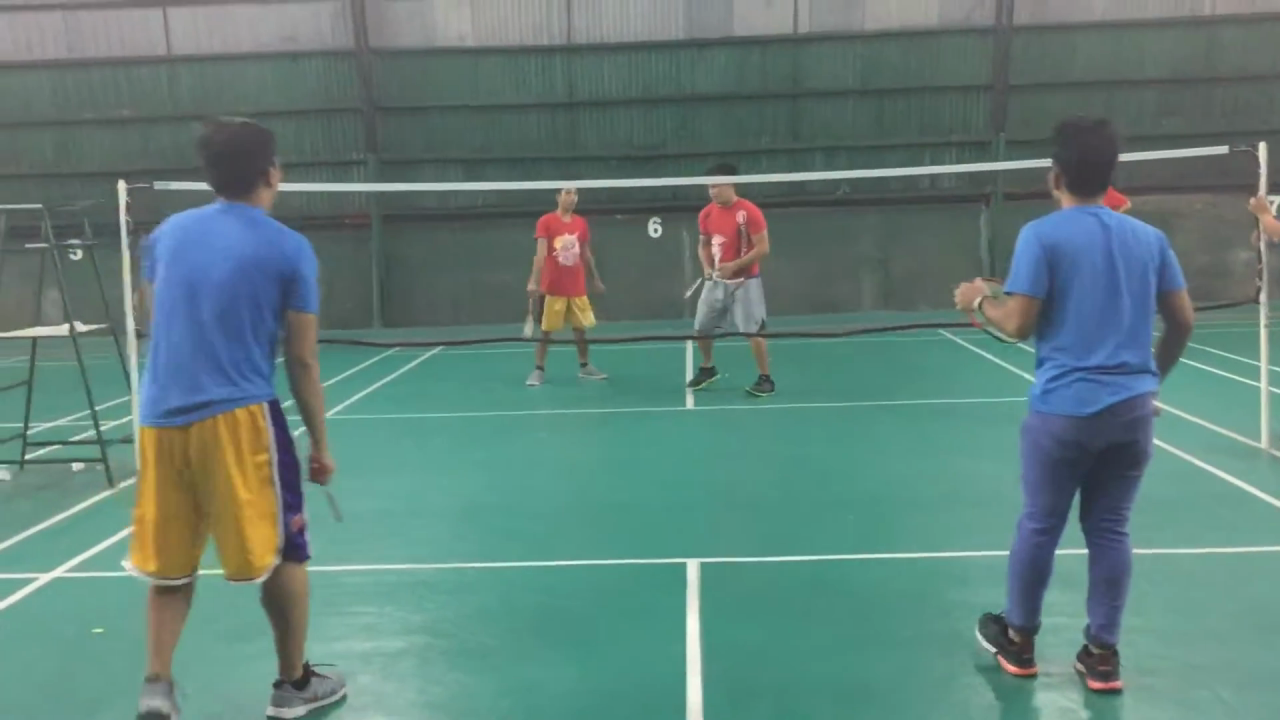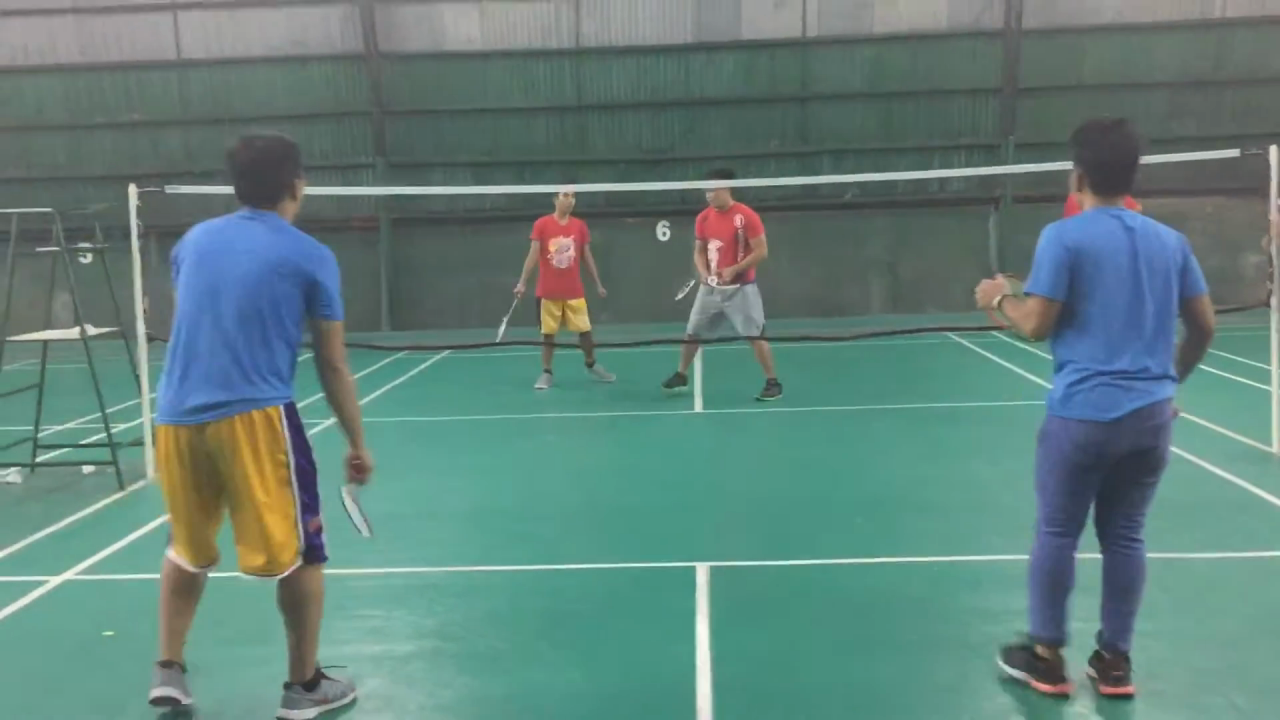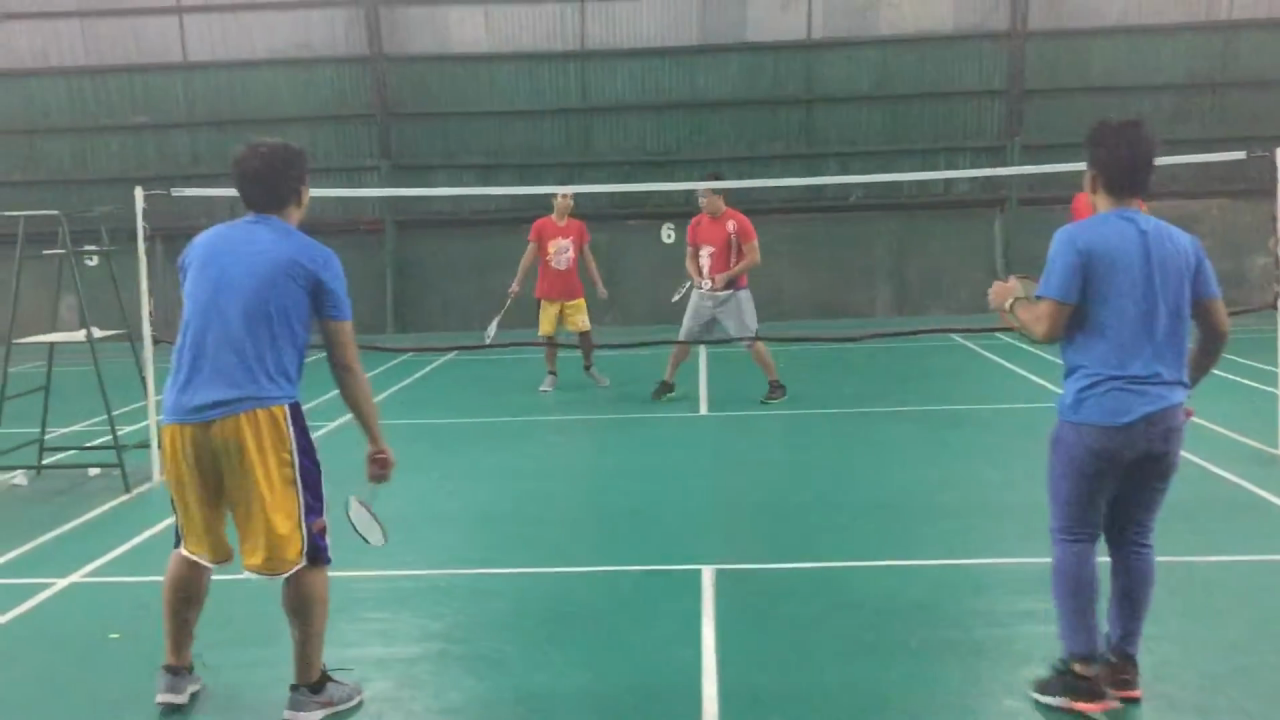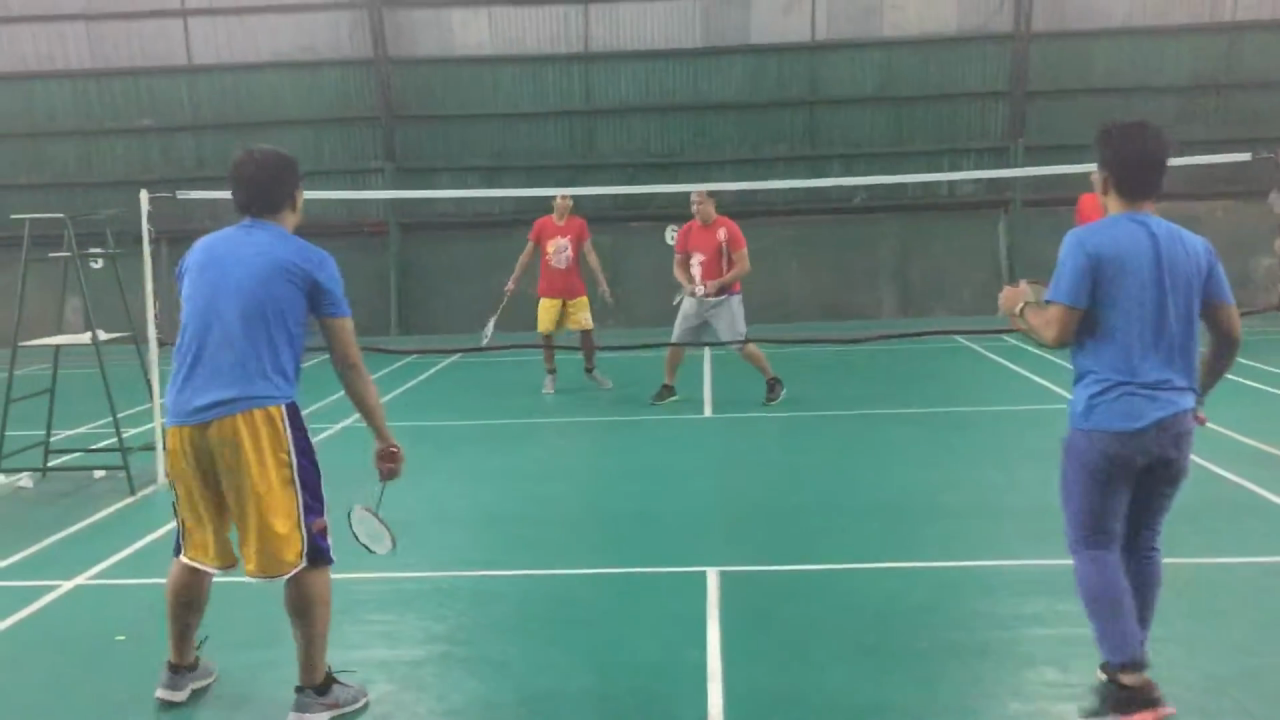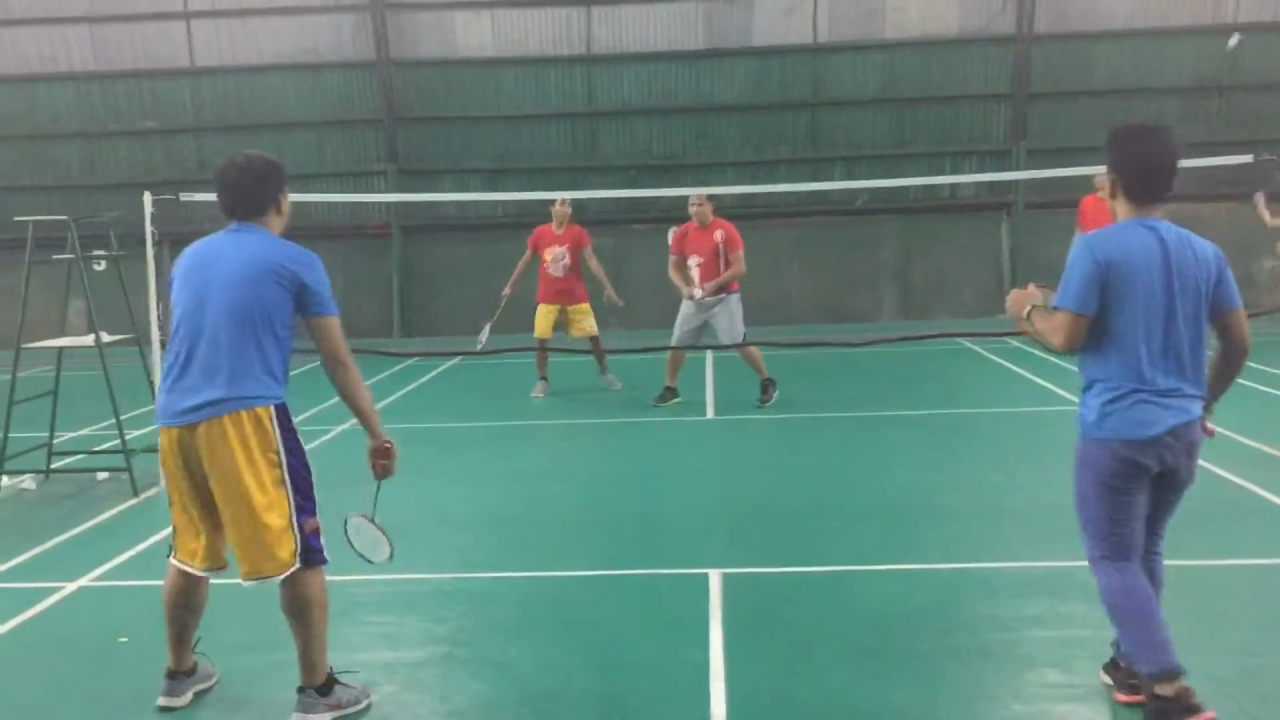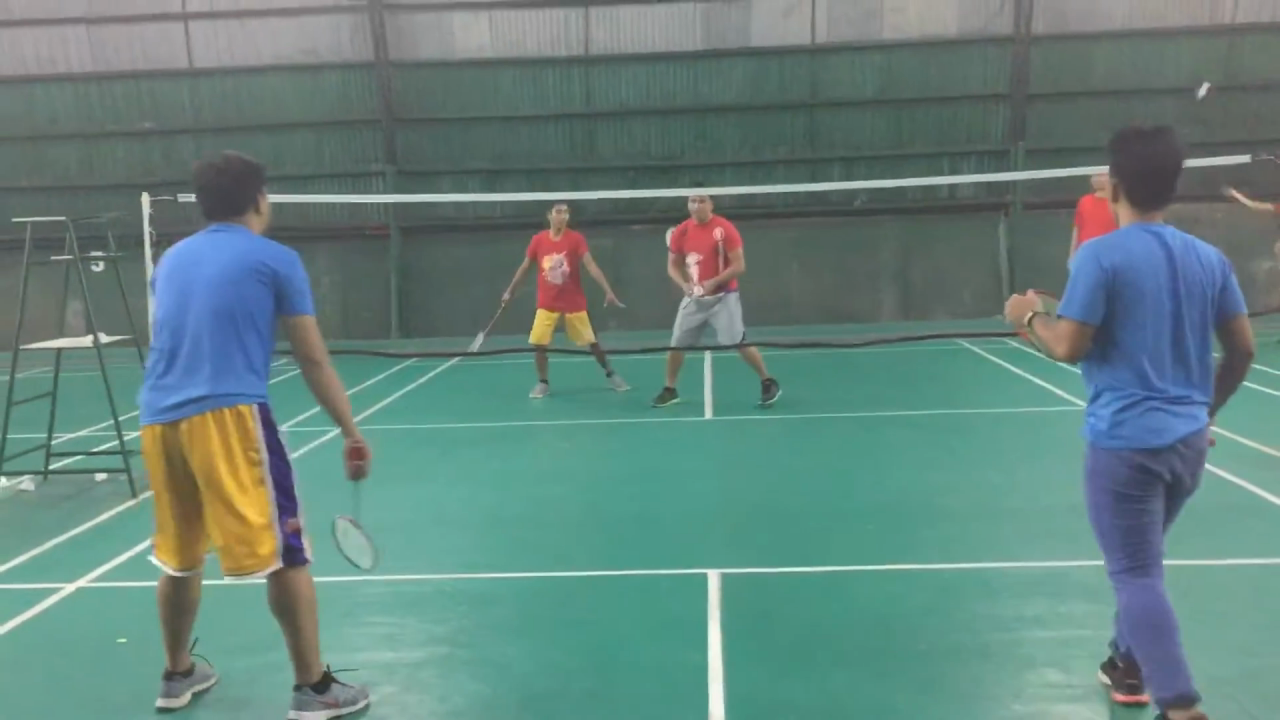
dt=0.1s
person 1, frame 1
left shoulder: (1042, 234)
right shoulder: (1149, 238)
left elbow: (1019, 323)
right elbow: (1182, 322)
left wrist: (979, 300)
right wrist: (1150, 378)
left hip: (1063, 408)
right hip: (1132, 407)
left knee: (1039, 526)
right knee: (1109, 529)
left ankle: (1017, 638)
right ankle: (1102, 652)
person 1, frame 2
left shoulder: (1064, 236)
right shoulder: (1170, 241)
left elbow: (1038, 324)
right elbow: (1203, 327)
left wrist: (999, 298)
left hip: (1082, 413)
right hip: (1151, 412)
left knee: (1056, 532)
right knee: (1124, 536)
left ankle: (1046, 656)
right ankle: (1114, 658)
person 1, frame 3
left shoulder: (1077, 239)
right shoulder: (1184, 244)
left elbow: (1047, 327)
right elbow: (1217, 330)
left wrist: (1011, 300)
right wrist: (1182, 386)
left hip: (1095, 418)
right hip: (1162, 418)
left knee: (1074, 540)
right knee: (1133, 542)
left ankle: (1084, 671)
right ankle: (1120, 664)
person 1, frame 4
left shoulder: (1087, 242)
right shoulder: (1196, 247)
left elbow: (1057, 332)
right elbow: (1230, 335)
left wrist: (1021, 305)
right wrist: (1195, 393)
left hip: (1106, 423)
right hip: (1172, 422)
left knee: (1093, 549)
right knee: (1141, 545)
right ankle: (1128, 667)
person 1, frame 5
left shoulder: (1096, 248)
right shoulder: (1206, 253)
left elbow: (1065, 339)
right elbow: (1239, 343)
left wrist: (1029, 310)
right wrist: (1204, 403)
left hip: (1117, 432)
right hip: (1181, 430)
left knee: (1116, 563)
right knee: (1142, 553)
right ankle: (1131, 665)
person 1, frame 6
left shoulder: (1100, 255)
right shoulder: (1210, 258)
left elbow: (1069, 348)
right elbow: (1243, 349)
left wrist: (1029, 316)
left hip: (1125, 440)
right hip: (1187, 437)
left knee: (1133, 575)
right knee: (1144, 557)
right ankle: (1130, 664)
person 2, frame 1
left shoulder: (167, 233)
right shoulder: (288, 250)
right elbow: (301, 360)
right wrist: (320, 441)
left hip: (160, 419)
right hip: (239, 416)
left knee: (169, 566)
right knee: (283, 551)
person 2, frame 2
left shoulder: (194, 241)
right shoulder: (311, 257)
right elbow: (333, 365)
right wrist: (356, 444)
left hip: (176, 417)
right hip: (255, 417)
left knee: (188, 551)
right knee: (300, 551)
left ankle: (168, 670)
person 2, frame 3
left shoulder: (200, 246)
right shoulder: (315, 260)
right elbow: (346, 364)
right wrist: (376, 440)
left hip: (182, 417)
right hip: (260, 416)
left knee: (193, 547)
right knee: (304, 553)
left ankle: (176, 670)
person 2, frame 4
left shoulder: (199, 252)
right shoulder: (311, 262)
right elbow: (349, 362)
right wrist: (384, 437)
left hip: (184, 419)
right hip: (259, 418)
left knee: (195, 551)
right knee: (306, 554)
left ankle: (180, 669)
person 2, frame 5
left shoulder: (189, 258)
right shoulder: (296, 262)
right elbow: (338, 360)
right wrist: (376, 434)
left hip: (175, 422)
right hip: (246, 417)
left knee: (193, 553)
right knee: (300, 555)
left ankle: (179, 673)
person 2, frame 6
left shoulder: (171, 259)
right shoulder: (276, 260)
right elbow: (313, 359)
right wrist: (352, 434)
left hip: (159, 421)
right hip: (228, 416)
left knee: (179, 552)
right knee: (283, 553)
left ankle: (177, 673)
person 3, frame 1
left shoulder: (749, 212)
right shoulder: (706, 213)
left elbow: (763, 248)
left wrist: (735, 265)
right wrist: (706, 266)
left hip: (744, 281)
right hip: (715, 281)
left knee: (751, 331)
right knee: (701, 327)
left ankle: (765, 378)
right ankle: (707, 368)
person 3, frame 2
left shoulder: (747, 216)
right shoulder: (703, 218)
left elbow: (762, 252)
right elbow: (699, 251)
left wrist: (734, 270)
right wrist: (703, 272)
left hip: (741, 287)
right hip: (712, 287)
left knee: (755, 335)
right knee: (692, 332)
left ankle: (773, 382)
right ankle: (681, 375)
person 3, frame 3
left shoulder: (739, 222)
right shoulder: (696, 224)
left elbow: (754, 258)
right elbow: (691, 257)
left wrist: (727, 276)
right wrist: (696, 277)
left hip: (733, 292)
right hip: (704, 293)
left knee: (750, 340)
right knee: (684, 338)
left ankle: (775, 384)
right ankle: (667, 383)
person 3, frame 4
left shoulder: (729, 229)
right shoulder: (686, 232)
left elbow: (744, 266)
right elbow: (678, 265)
left wrist: (718, 283)
right wrist: (687, 285)
left hip: (726, 298)
right hip: (696, 298)
left knee: (742, 344)
right knee: (676, 341)
left ankle: (773, 382)
right ankle: (668, 387)
person 3, frame 5
left shoulder: (726, 231)
right shoulder: (681, 234)
left elbow: (740, 267)
right elbow: (673, 267)
left wrist: (714, 284)
right wrist: (683, 287)
left hip: (724, 297)
right hip: (694, 299)
left knee: (739, 343)
right knee: (677, 344)
left ankle: (767, 382)
right ankle: (670, 389)
person 3, frame 6
left shoulder: (725, 229)
right shoulder: (680, 232)
left elbow: (739, 266)
right elbow: (673, 265)
left wrist: (713, 282)
right wrist: (684, 284)
left hip: (723, 296)
right hip: (694, 298)
left knee: (739, 343)
right knee: (676, 344)
left ankle: (768, 382)
right ankle: (670, 389)
person 4, frame 1
left shoulder: (581, 223)
right shoulder: (545, 221)
left elbow: (587, 253)
right elbow: (541, 253)
left wrist: (597, 279)
right wrist: (533, 281)
left hip: (577, 286)
right hip: (551, 287)
left knee: (582, 327)
right knee: (546, 329)
left ankle: (584, 366)
right ankle: (538, 369)
person 4, frame 2
left shoulder: (580, 226)
right shoulder: (541, 224)
left elbow: (587, 256)
right elbow: (533, 255)
left wrist: (598, 284)
right wrist: (522, 282)
left hip: (574, 290)
right hip: (548, 290)
left knee: (584, 330)
right knee: (547, 332)
left ankle: (592, 365)
right ankle: (546, 373)
person 4, frame 3
left shoulder: (579, 227)
right shoulder: (540, 226)
left elbow: (588, 257)
right elbow: (530, 256)
left wrist: (599, 284)
right wrist: (517, 282)
left hip: (574, 291)
right hip: (548, 292)
left knee: (584, 330)
right knee: (549, 334)
left ankle: (589, 367)
right ankle: (552, 375)
person 4, frame 4
left shoulder: (580, 224)
right shoulder: (540, 225)
left elbow: (590, 254)
right elbow: (527, 254)
left wrist: (602, 282)
right wrist: (513, 280)
left hip: (575, 289)
right hip: (549, 290)
left knee: (587, 329)
right knee: (546, 332)
left ankle: (591, 369)
right ankle: (550, 373)
person 4, frame 5
left shoulder: (578, 232)
right shoulder: (539, 233)
left elbow: (591, 260)
right elbow: (525, 260)
left wrist: (607, 287)
right wrist: (510, 285)
left hip: (575, 295)
right hip: (548, 297)
left knee: (592, 335)
right knee: (541, 339)
left ankle: (604, 371)
right ankle: (543, 381)
person 4, frame 6
left shoulder: (576, 239)
right shoulder: (538, 240)
left elbow: (591, 266)
right elbow: (525, 267)
left wrist: (608, 291)
right wrist: (510, 291)
left hip: (574, 303)
right hip: (547, 304)
left knee: (591, 342)
right knee: (538, 344)
left ankle: (611, 375)
right ankle: (542, 383)
